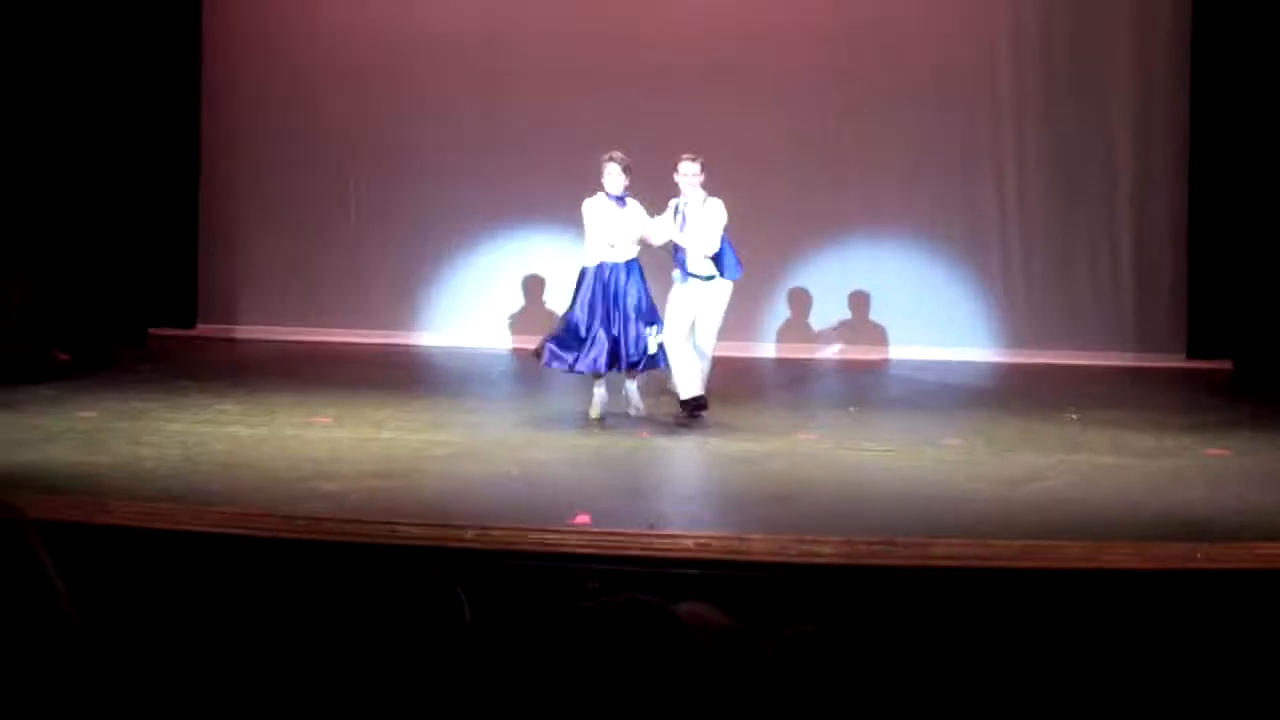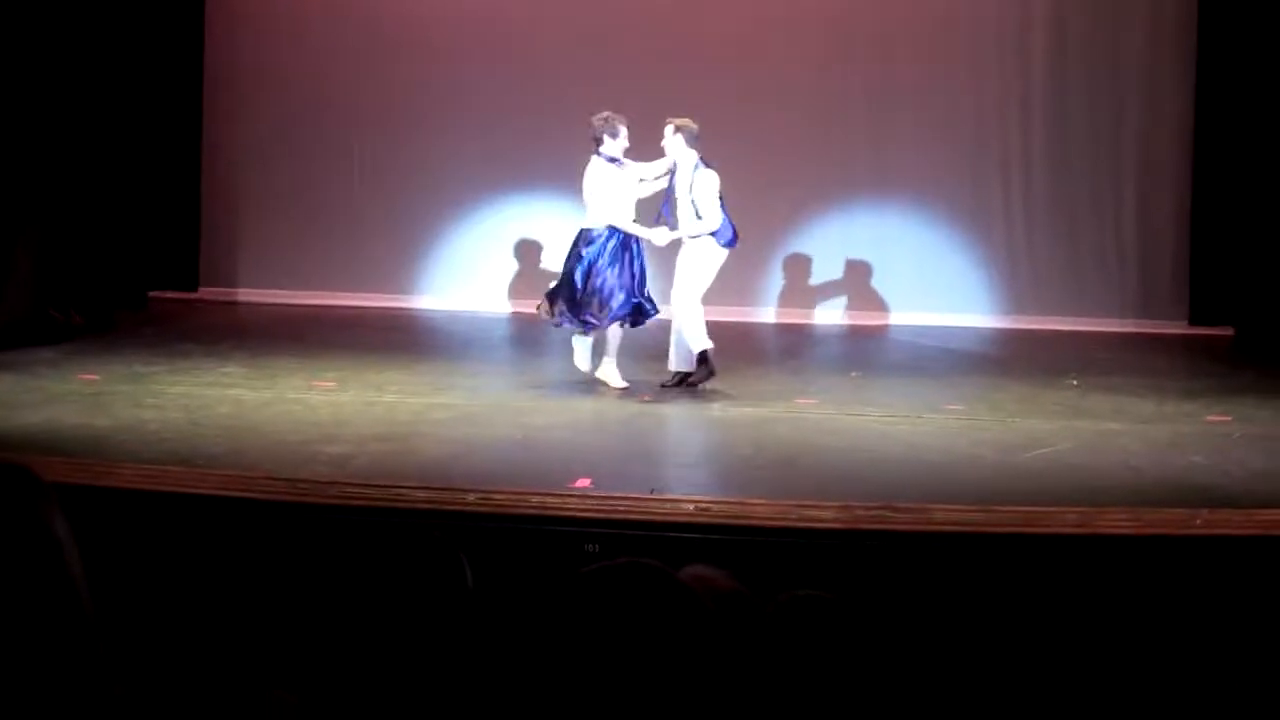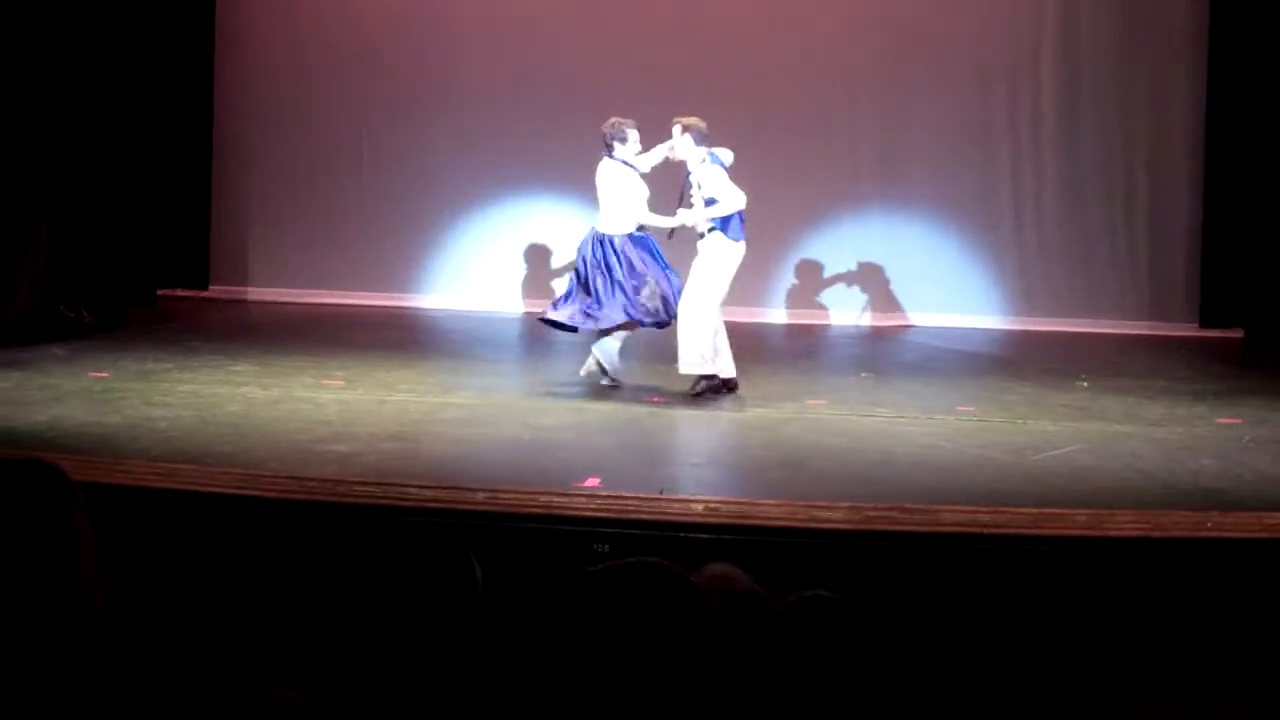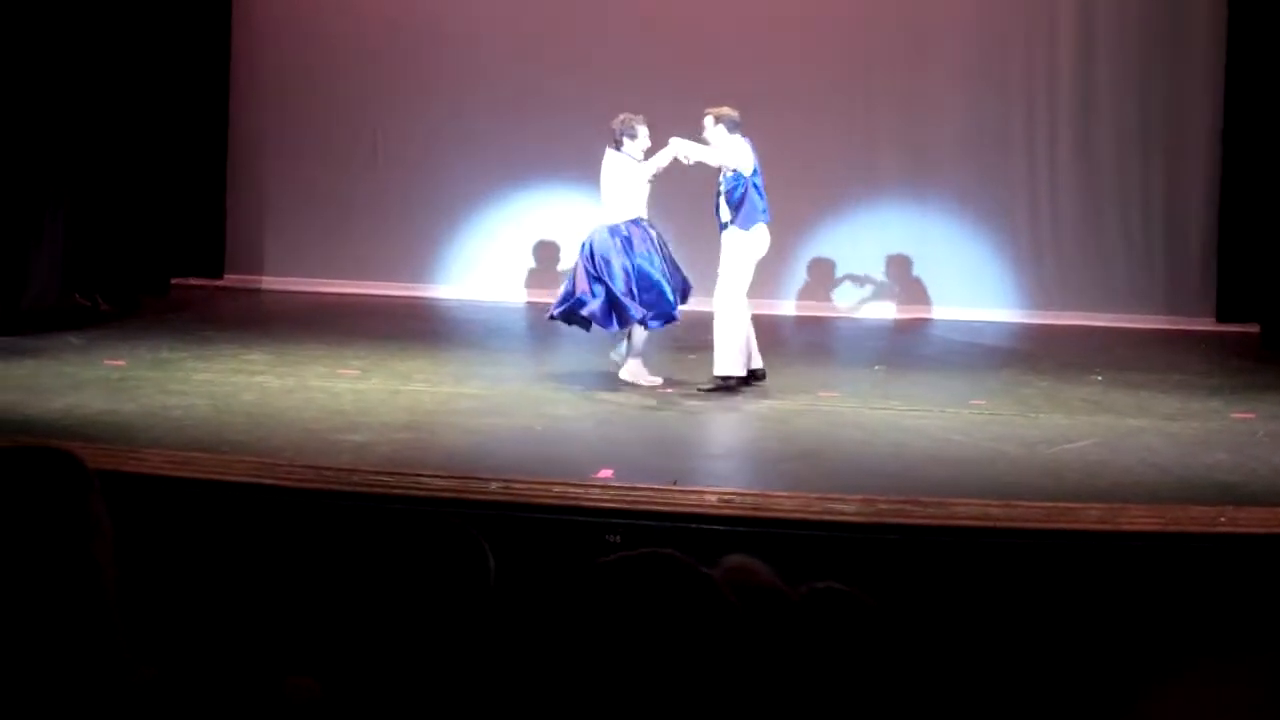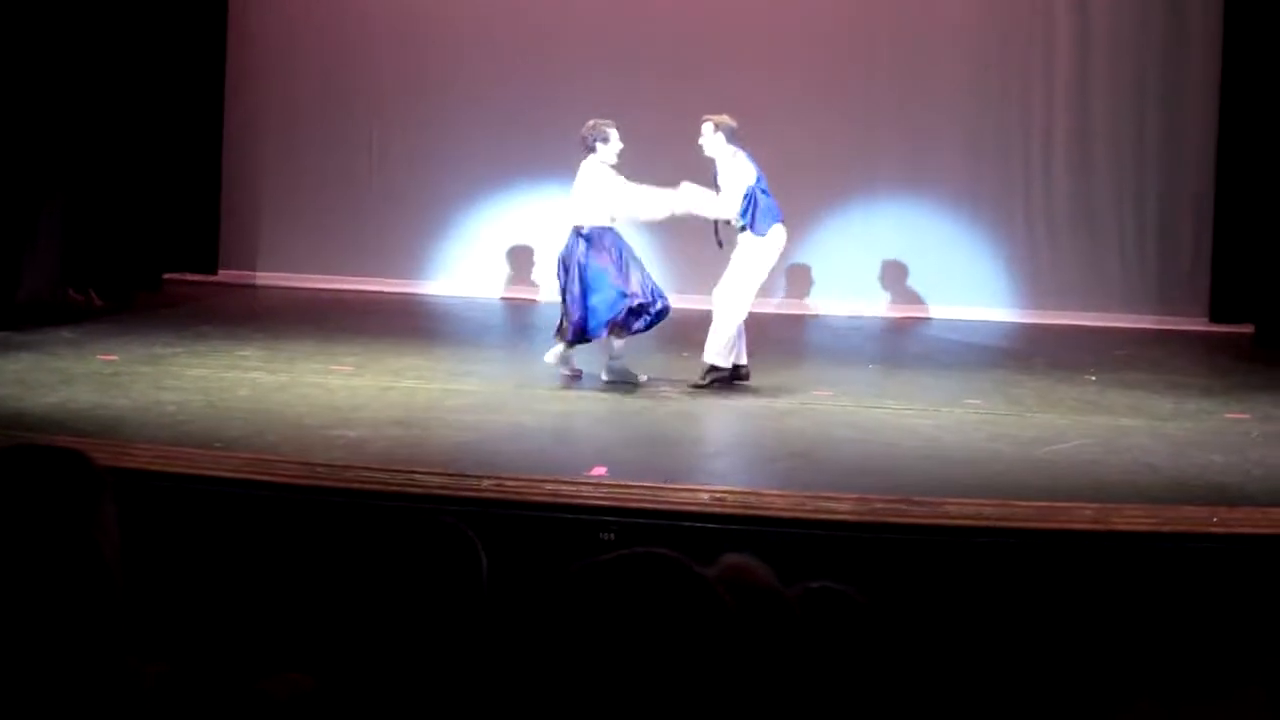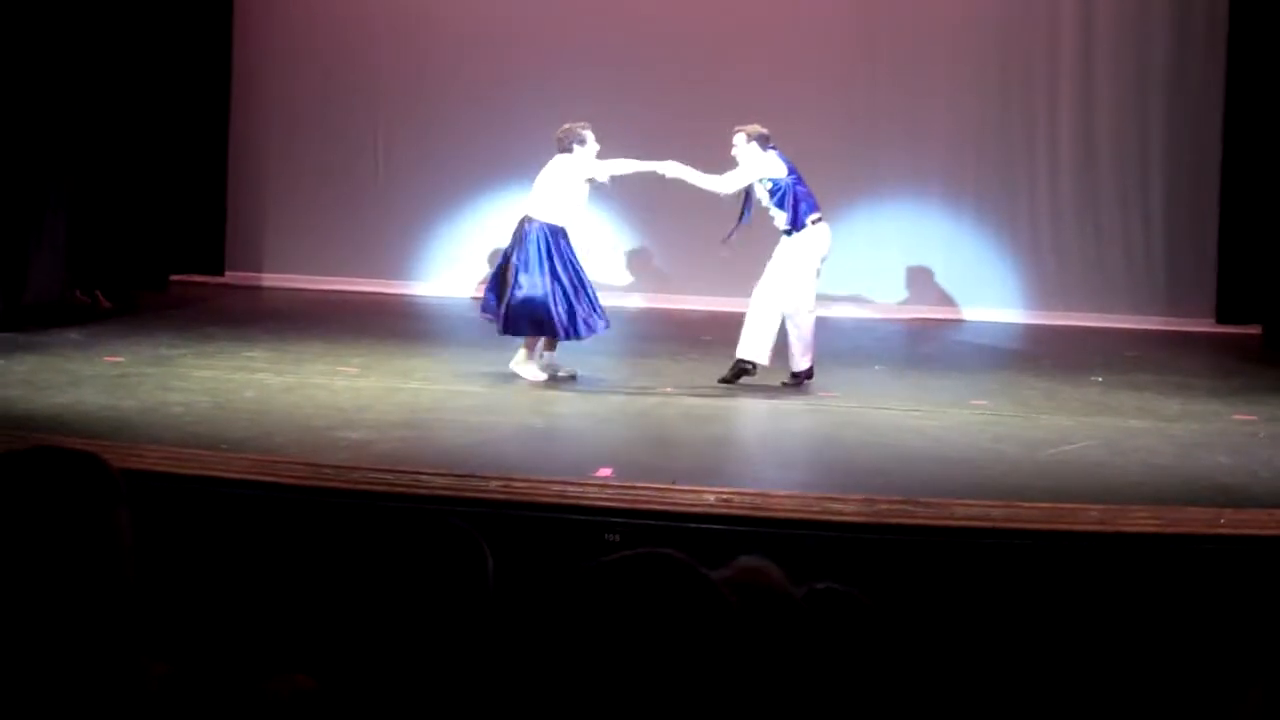
dt=0.4s
person 1, frame 1
left shoulder: (714, 206)
right shoulder: (674, 206)
left elbow: (710, 247)
right elbow: (658, 238)
left wrist: (675, 235)
right wrist: (656, 229)
left hip: (714, 282)
right hip: (686, 279)
left knee: (703, 342)
right knee: (674, 335)
left ankle: (692, 394)
right ankle: (692, 395)
person 1, frame 2
left shoulder: (705, 176)
right shoulder: (680, 166)
left elbow: (712, 222)
left wrist: (674, 233)
left hip: (709, 244)
right hip: (690, 242)
left knee: (685, 298)
right knee: (679, 303)
left ankle: (702, 355)
right ankle: (684, 367)
person 1, frame 3
left shoulder: (707, 170)
right shoulder: (704, 160)
left elbow: (738, 199)
right elbow: (727, 156)
left wrist: (699, 215)
left hip: (721, 243)
right hip: (716, 244)
left knee: (692, 305)
right knee: (705, 308)
left ankle: (706, 372)
right ankle: (726, 376)
person 1, frame 4
left shoulder: (739, 146)
right shoulder: (731, 149)
left elbow: (728, 158)
right elbow: (723, 159)
left wrist: (690, 149)
right wrist: (693, 152)
left hip: (745, 235)
right hip: (740, 235)
left knee: (728, 303)
right knee: (733, 303)
left ankle: (729, 374)
right ankle: (751, 367)
person 1, frame 5
left shoulder: (735, 163)
right shoulder: (728, 162)
left elbow: (728, 209)
right elbow: (723, 202)
left wrist: (692, 202)
right wrist: (695, 194)
left hip: (763, 236)
right hip: (755, 236)
left knee: (731, 298)
right knee: (726, 296)
left ankle: (720, 365)
right ankle: (737, 365)
person 1, frame 6
left shoulder: (768, 161)
right shoulder: (758, 170)
left elbow: (725, 185)
right elbow: (728, 185)
left wrist: (683, 172)
right wrist: (684, 172)
left hip: (810, 236)
right hip: (792, 238)
left knee: (796, 303)
right knee: (765, 296)
left ankle: (802, 369)
right ankle: (748, 360)
person 2, frame 1
left shoulder: (635, 207)
right shoulder: (591, 205)
right elbow: (610, 237)
left wrist: (646, 233)
right wrist: (636, 232)
left hip: (628, 275)
right hip: (599, 275)
left knee: (632, 334)
right knee: (596, 335)
left ankle: (631, 389)
right ankle: (599, 393)
person 2, frame 2
left shoulder: (621, 165)
right shoulder: (597, 172)
left elbow: (650, 171)
right elbow: (612, 216)
right wrist: (649, 234)
left hip: (622, 239)
right hip: (602, 239)
left knee: (623, 301)
right knee: (610, 299)
left ankle: (609, 365)
right ankle: (583, 337)
person 2, frame 3
left shoulder: (617, 165)
right shoulder: (615, 174)
left elbow: (649, 158)
right elbow: (636, 215)
left wrist: (671, 145)
right wrist: (672, 221)
left hip: (620, 241)
right hip: (618, 243)
left knee: (619, 302)
right knee: (644, 298)
left ankle: (597, 361)
right ankle: (608, 347)
person 2, frame 4
left shoulder: (625, 161)
right shoulder: (615, 161)
right elbow: (642, 173)
right wrist: (670, 151)
left hip: (631, 235)
right hip: (625, 236)
left knee: (640, 298)
right knee: (647, 298)
left ankle: (626, 348)
right ankle: (633, 365)
person 2, frame 5
left shoulder: (602, 171)
right shoulder: (593, 170)
left elbow: (631, 192)
right elbow: (628, 198)
left wrist: (666, 196)
right wrist: (665, 201)
left hip: (601, 241)
right hip: (594, 243)
left knee: (603, 303)
right knee: (620, 301)
left ankle: (561, 352)
right ankle: (615, 366)
person 2, frame 6
left shoulder: (576, 168)
right shoulder: (565, 163)
left elbow: (604, 169)
right elbow: (612, 167)
left wrist: (654, 166)
right wrist: (655, 165)
left hip: (550, 237)
right hip: (541, 237)
left knee: (561, 302)
right knee: (550, 302)
left ankle: (547, 360)
right ankle: (524, 358)
